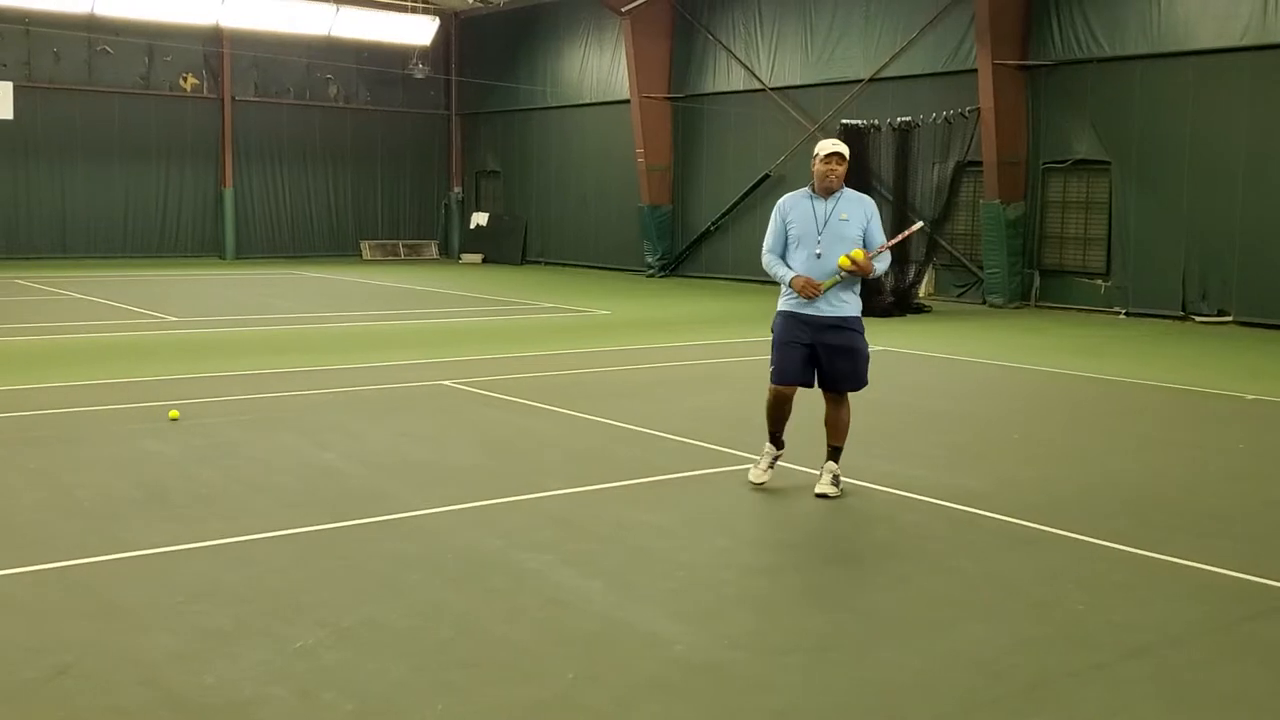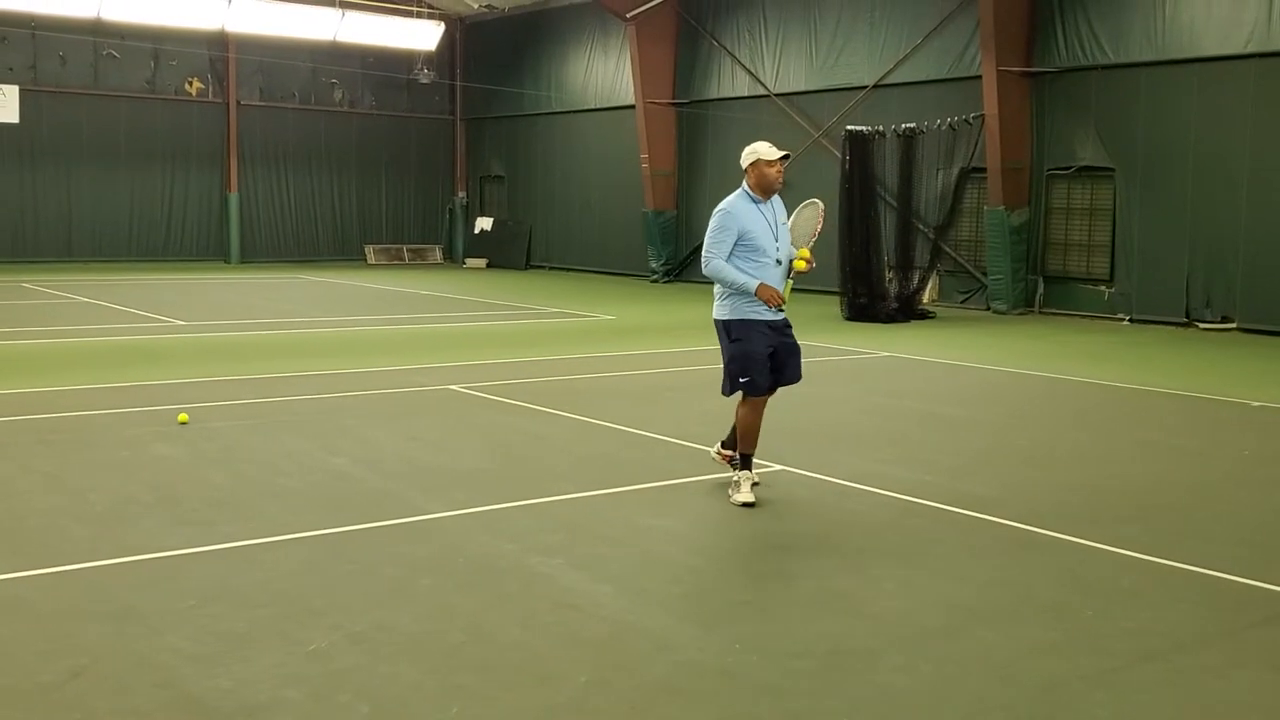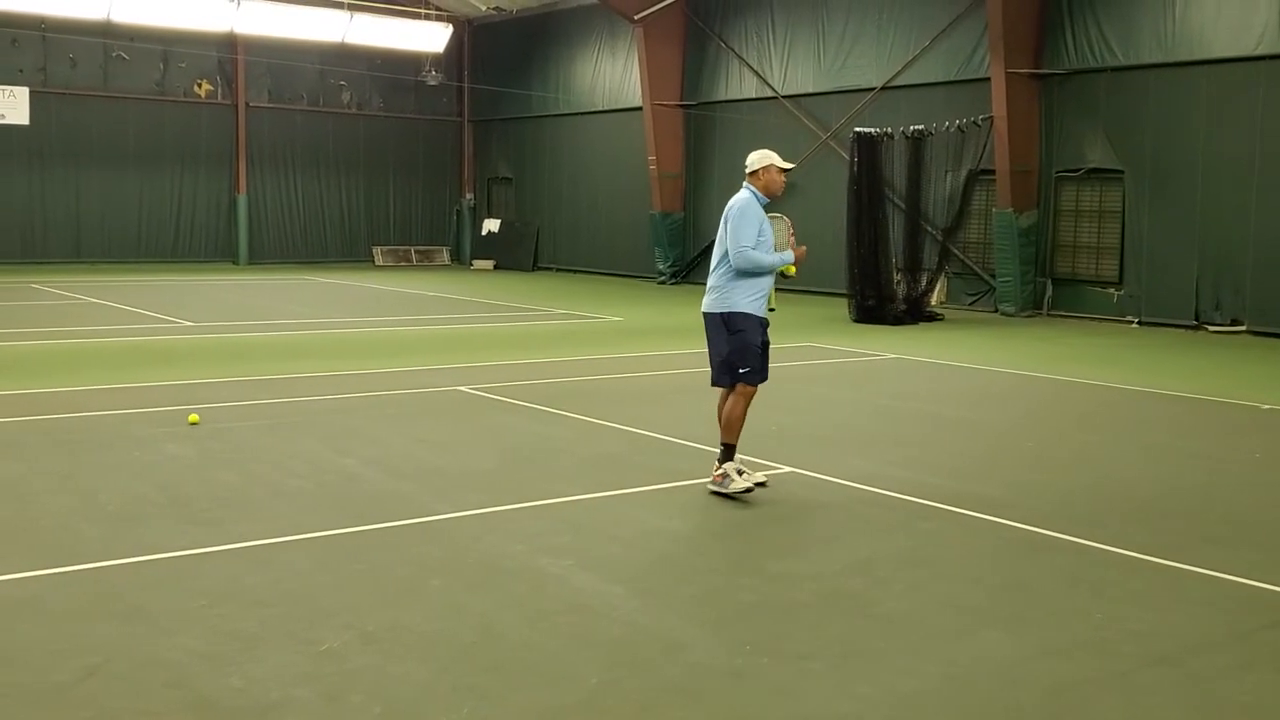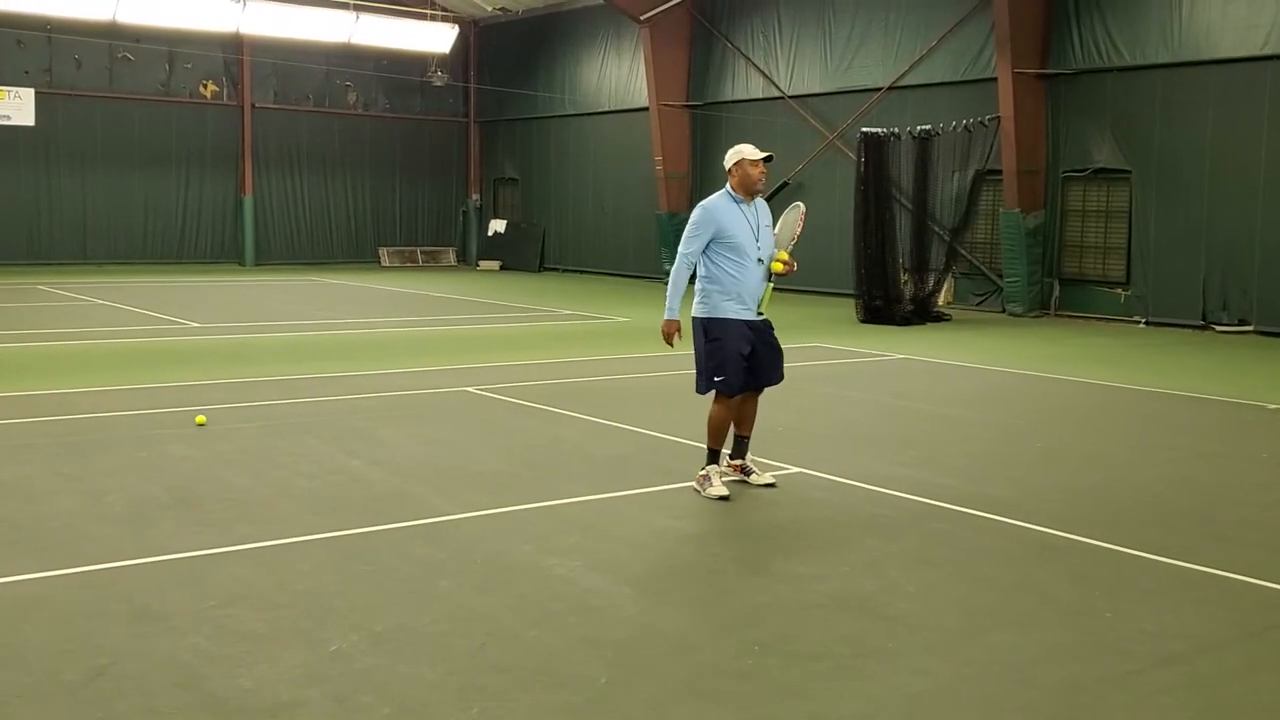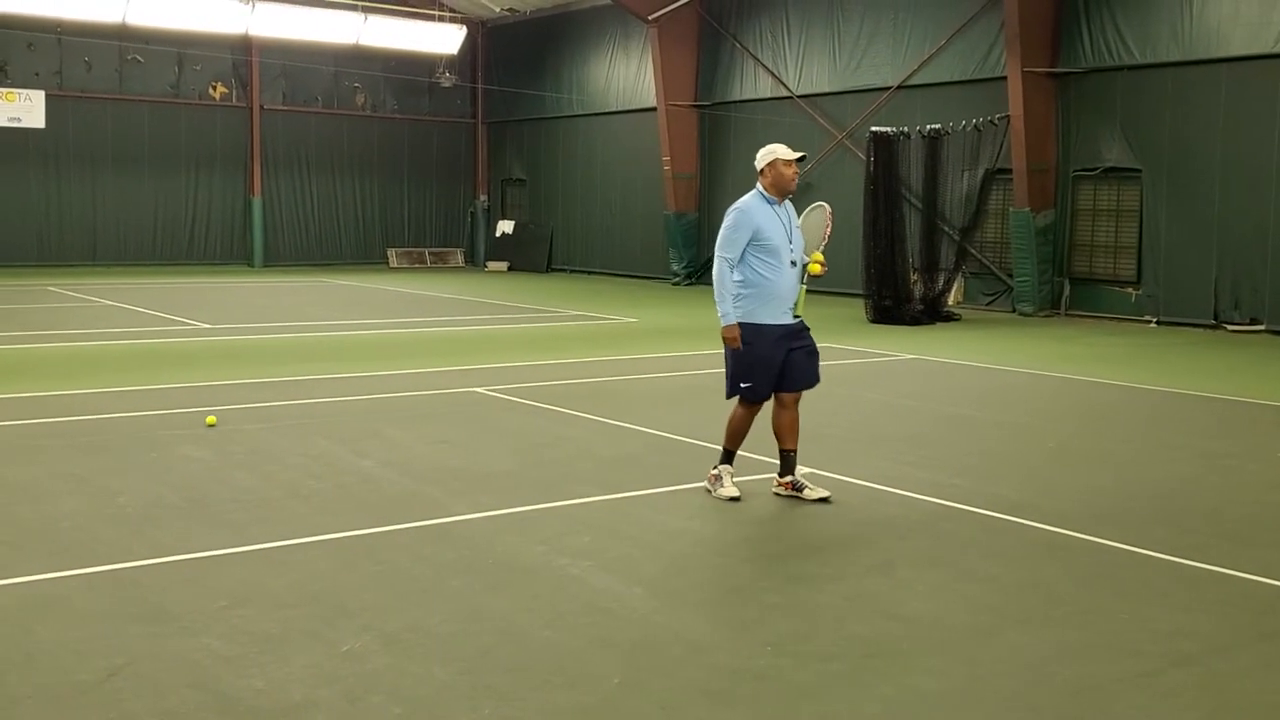
dt=1s
person 1, frame 1
left shoulder: (864, 206)
right shoulder: (788, 204)
left elbow: (883, 254)
right elbow: (769, 255)
left wrist: (871, 267)
right wrist: (791, 279)
left hip: (842, 316)
right hip: (794, 313)
left knee: (836, 395)
right knee: (781, 389)
left ankle: (832, 466)
right ankle: (773, 448)
person 1, frame 2
left shoulder: (776, 204)
right shoulder: (730, 211)
right elbow: (710, 263)
left wrist: (798, 258)
right wrist: (755, 287)
left hip: (774, 316)
right hip: (742, 318)
left knee: (766, 390)
right knee: (754, 395)
left ankle: (730, 447)
right ankle: (743, 473)
person 1, frame 3
left shoulder: (753, 205)
right shoulder: (745, 205)
right elbow: (742, 258)
left wrist: (781, 260)
right wrist: (789, 257)
left hip: (746, 311)
right hip: (732, 311)
left knee: (735, 386)
right knee: (743, 387)
left ankle: (727, 462)
right ankle: (725, 470)
person 1, frame 4
left shoulder: (762, 208)
right shoulder: (711, 209)
right elbow: (684, 261)
left wrist: (781, 264)
right wrist: (671, 312)
left hip: (754, 317)
right hip: (721, 318)
left knee: (752, 389)
right knee: (728, 394)
left ankle: (738, 460)
right ankle: (709, 470)
person 1, frame 5
left shoulder: (788, 209)
right shoulder: (745, 211)
right elbow: (722, 265)
left wrist: (810, 263)
right wrist: (728, 319)
left hip: (789, 323)
right hip: (754, 325)
left knee: (790, 397)
right knee: (752, 401)
left ankle: (787, 477)
right ankle: (722, 470)
